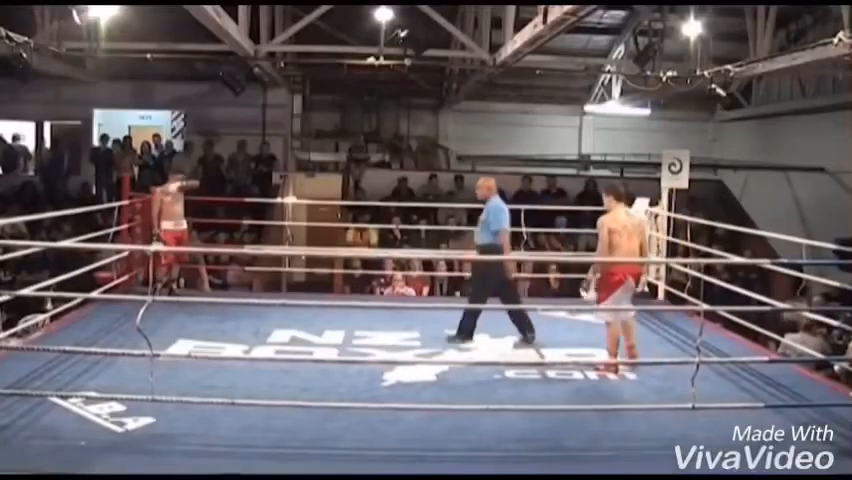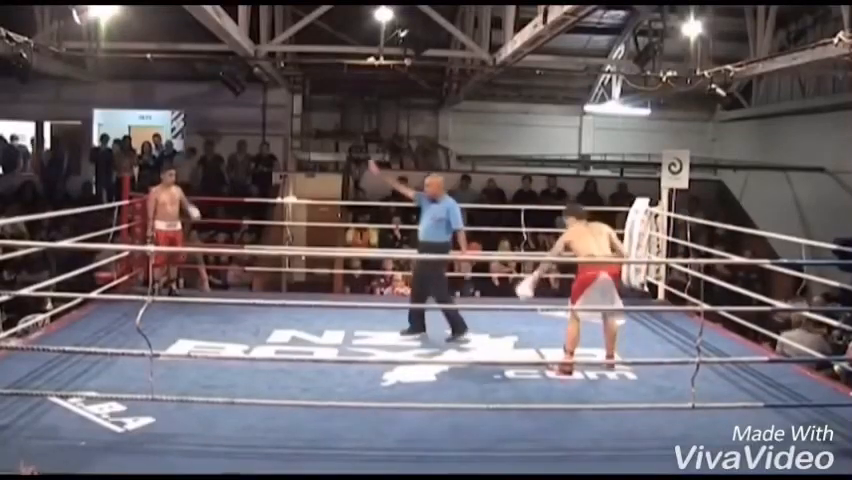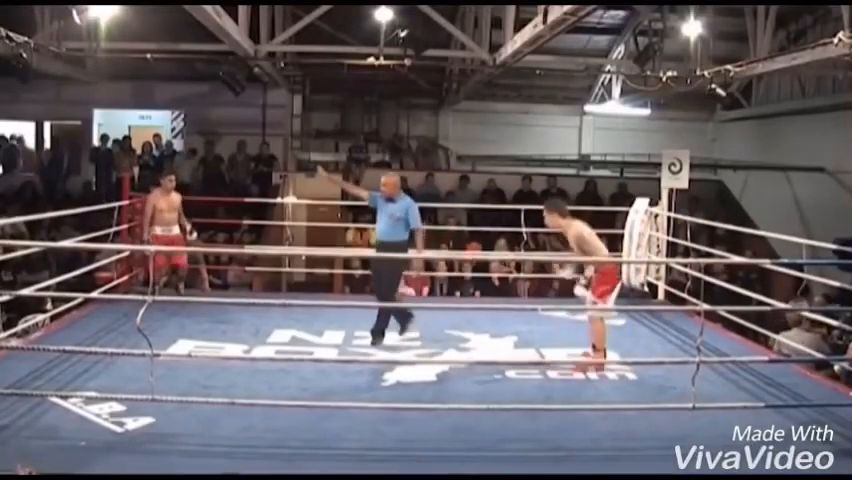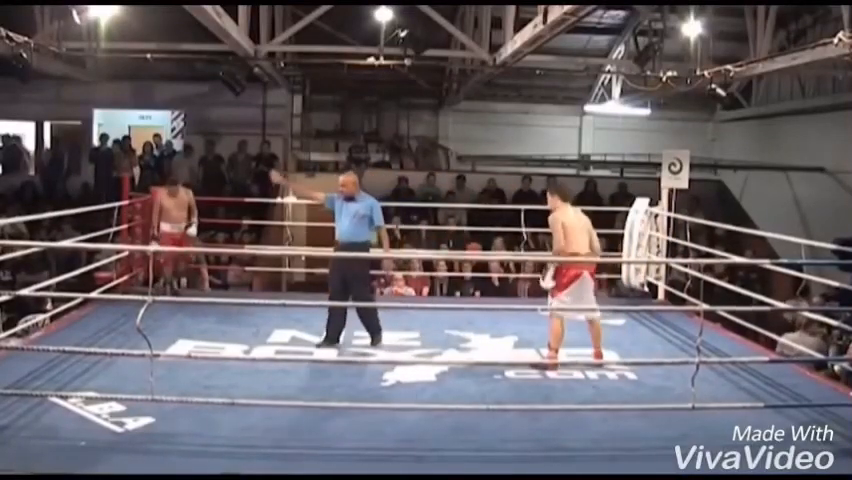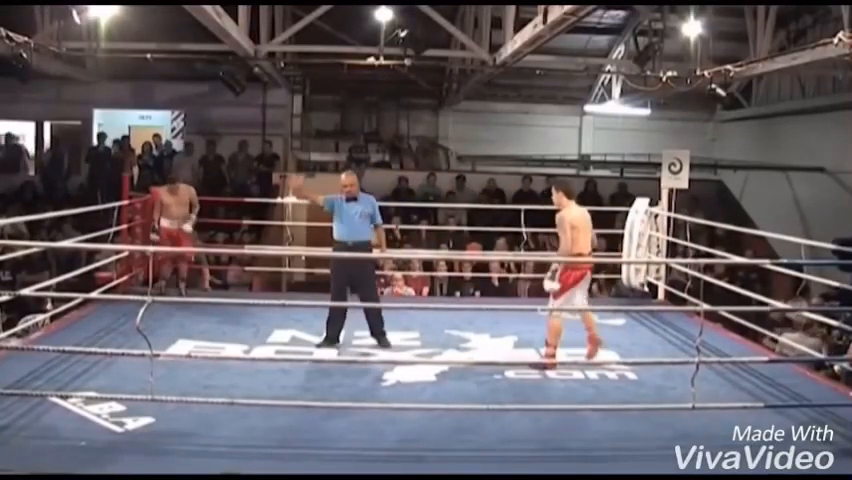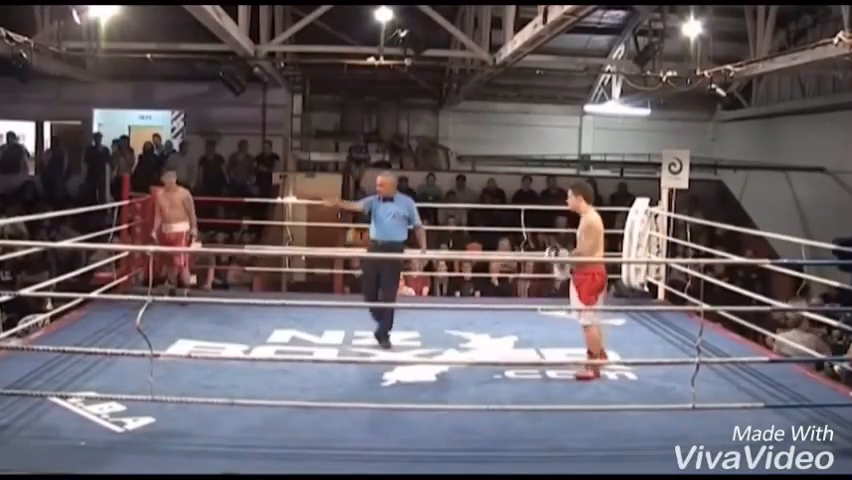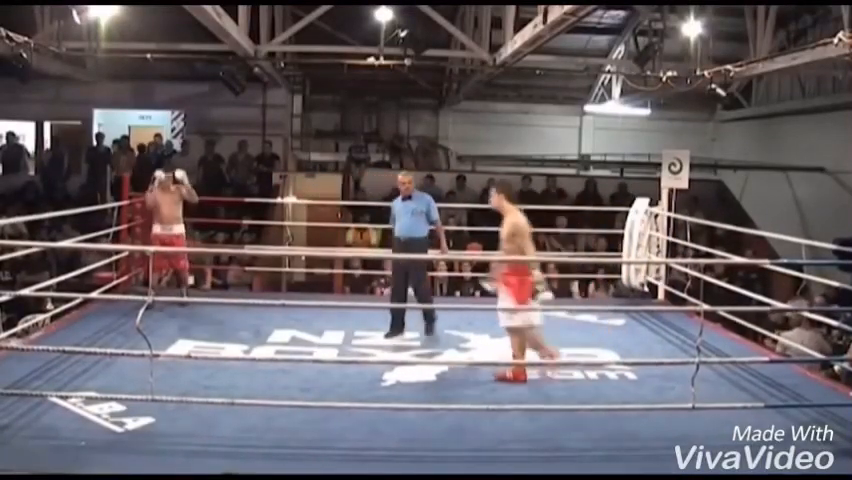
dt=0.7s
person 1, frame 1
left shoulder: (606, 220)
right shoulder: (638, 219)
left elbow: (602, 252)
right elbow: (645, 250)
left wrist: (592, 274)
right wrist: (642, 272)
left hip: (614, 271)
right hip: (634, 270)
left knee: (611, 317)
right knee: (625, 311)
left ankle: (613, 363)
right ankle: (631, 349)
person 1, frame 2
left shoulder: (570, 233)
right shoulder: (603, 228)
left elbow: (552, 256)
right elbow: (622, 253)
left wrist: (534, 276)
left hip: (589, 269)
right hip: (611, 268)
left knee: (575, 316)
right knee: (610, 315)
left ankle: (568, 362)
right ankle: (610, 357)
person 1, frame 3
left shoulder: (577, 231)
right shoulder: (571, 228)
left elbow: (600, 252)
left wrist: (589, 273)
left hip: (605, 270)
right hip: (603, 270)
left knee: (593, 314)
right knee: (595, 314)
left ankle: (598, 356)
right ankle: (599, 354)
person 1, frame 4
left shoulder: (556, 216)
right shoulder: (582, 216)
left elbow: (560, 247)
right elbow: (596, 248)
left wrist: (551, 267)
left hip: (570, 267)
right hip: (587, 265)
left knee: (557, 313)
right knee: (592, 313)
left ankle: (552, 358)
right ankle: (598, 355)
person 1, frame 5
left shoulder: (563, 215)
right shoulder: (584, 212)
left elbow: (566, 247)
right elbow: (593, 241)
left wrist: (555, 267)
left hip: (572, 265)
right hip: (586, 263)
left knee: (555, 310)
right knee: (580, 305)
left ankle: (549, 356)
right ankle: (593, 341)
person 1, frame 6
left shoulder: (589, 219)
right shoulder: (589, 218)
left elbow: (584, 251)
right wrist: (570, 259)
left hip: (590, 273)
right hip: (587, 271)
left knee: (587, 320)
right knee: (589, 318)
left ankle: (593, 366)
right ankle: (599, 354)
person 1, frame 7
left shoulder: (517, 220)
right shoulder: (507, 219)
left elbow: (529, 251)
left wrist: (536, 280)
right wrist: (497, 270)
left hip: (520, 276)
right hip: (510, 276)
left knee: (520, 323)
right knee: (511, 324)
left ankle: (548, 354)
right ankle: (518, 370)
person 2, frame 1
left shoulder: (494, 206)
right shoulder: (493, 205)
left elbow: (503, 234)
left wrist: (508, 259)
left hip: (491, 255)
right hip: (490, 254)
left knee: (477, 294)
right knee: (509, 296)
left ankle: (465, 333)
right ankle: (527, 332)
person 2, frame 2
left shoulder: (450, 206)
right shoulder: (426, 200)
left elbow: (460, 231)
right elbow: (404, 189)
left wrist: (464, 252)
right wrist: (379, 174)
left hip: (437, 250)
right hip: (424, 249)
left knee: (439, 292)
right knee: (417, 290)
left ankle: (459, 328)
right ankle: (416, 325)
person 2, frame 3
left shoulder: (408, 205)
right shoulder: (380, 199)
left elbow: (418, 231)
right elbow: (356, 190)
left wrist: (418, 256)
right wrist: (329, 178)
left hip: (396, 251)
right hip: (380, 248)
left knee: (386, 292)
right knee: (378, 290)
left ankle: (379, 332)
right ankle: (404, 317)
person 2, frame 4
left shoulder: (370, 203)
right shoulder: (334, 199)
left elbow: (381, 229)
right elbow: (309, 194)
left wrist: (386, 253)
right wrist: (285, 182)
left hip: (357, 252)
right hip: (340, 251)
left knee: (362, 296)
right knee: (336, 296)
left ankle: (375, 332)
right ankle: (332, 337)
person 2, frame 5
left shoulder: (370, 201)
right shoulder: (336, 200)
left elbow: (378, 226)
right elbow: (317, 199)
left wrist: (383, 249)
right wrist: (300, 189)
left hip: (363, 251)
right hip: (341, 251)
left knee: (369, 295)
right knee: (337, 296)
left ankle: (379, 334)
right ankle: (332, 337)
person 2, frame 6
left shoulder: (407, 203)
right shoulder: (374, 201)
left elbow: (418, 227)
right elbow: (355, 206)
left wrist: (423, 248)
right wrist: (336, 203)
left hip: (394, 250)
right hip: (374, 248)
left knee: (388, 294)
right knee: (368, 290)
left ankle: (383, 334)
right ankle: (382, 322)
person 2, frame 7
left shoulder: (425, 199)
right shoulder: (396, 203)
left elbow: (436, 222)
left wrist: (443, 242)
right wrist: (395, 244)
left hip: (418, 245)
right hip: (399, 245)
left knee: (420, 287)
right knee: (397, 288)
left ankle: (430, 321)
right ankle: (397, 326)
person 3, frame 1
left shoulder: (180, 188)
right shoulder: (160, 191)
left elbow: (196, 183)
right elbow: (155, 213)
left wrist: (181, 184)
right wrist: (156, 229)
left hip: (182, 227)
right hip: (167, 227)
left knee: (178, 259)
right knee: (167, 259)
left ankle: (173, 286)
right ankle: (158, 286)
person 3, frame 2
left shoulder: (178, 190)
right shoulder: (155, 192)
left elbow: (186, 205)
right elbow: (150, 214)
left wrist: (192, 210)
right wrist: (150, 232)
left hip: (176, 228)
right hip: (161, 228)
left knee: (175, 259)
right knee: (159, 259)
left ankle: (172, 287)
right ankle: (156, 288)
person 3, frame 3
left shoulder: (177, 196)
right shoulder: (153, 197)
right elbow: (147, 218)
left wrist: (188, 226)
right wrist: (146, 237)
left hip: (175, 233)
right hip: (158, 234)
left knee: (182, 264)
right knee: (158, 265)
left ankle: (180, 284)
right ankle: (156, 288)
person 3, frame 4
left shoulder: (188, 194)
right shoulder: (160, 196)
left elbow: (193, 209)
right elbow: (155, 215)
left wrist: (193, 222)
right wrist: (155, 233)
left hip: (183, 230)
right hip: (166, 230)
right knee: (167, 259)
left ankle: (175, 280)
right ankle: (168, 287)
person 3, frame 5
left shoulder: (189, 190)
right shoulder: (161, 192)
left elbow: (196, 206)
right elbow: (157, 210)
left wrist: (191, 218)
right wrist: (155, 226)
left hip: (183, 228)
right hip: (166, 227)
left knee: (184, 257)
right knee: (166, 257)
left ankle: (182, 285)
right ankle: (162, 285)
person 3, frame 6
left shoulder: (184, 193)
right shoulder: (159, 195)
left elbow: (191, 213)
right elbow: (158, 214)
left wrist: (194, 232)
right wrist: (155, 232)
left hip: (180, 231)
right hip: (166, 231)
left knee: (181, 262)
right knee: (170, 262)
left ankle: (186, 292)
right ankle: (172, 289)
person 3, frame 7
left shoulder: (179, 190)
right shoulder: (153, 192)
left elbow: (195, 199)
right elbow: (149, 203)
left wrist: (186, 183)
right wrist: (154, 185)
left hip: (177, 232)
right hip: (158, 232)
left knee: (181, 265)
right knee: (156, 266)
left ankle: (184, 290)
